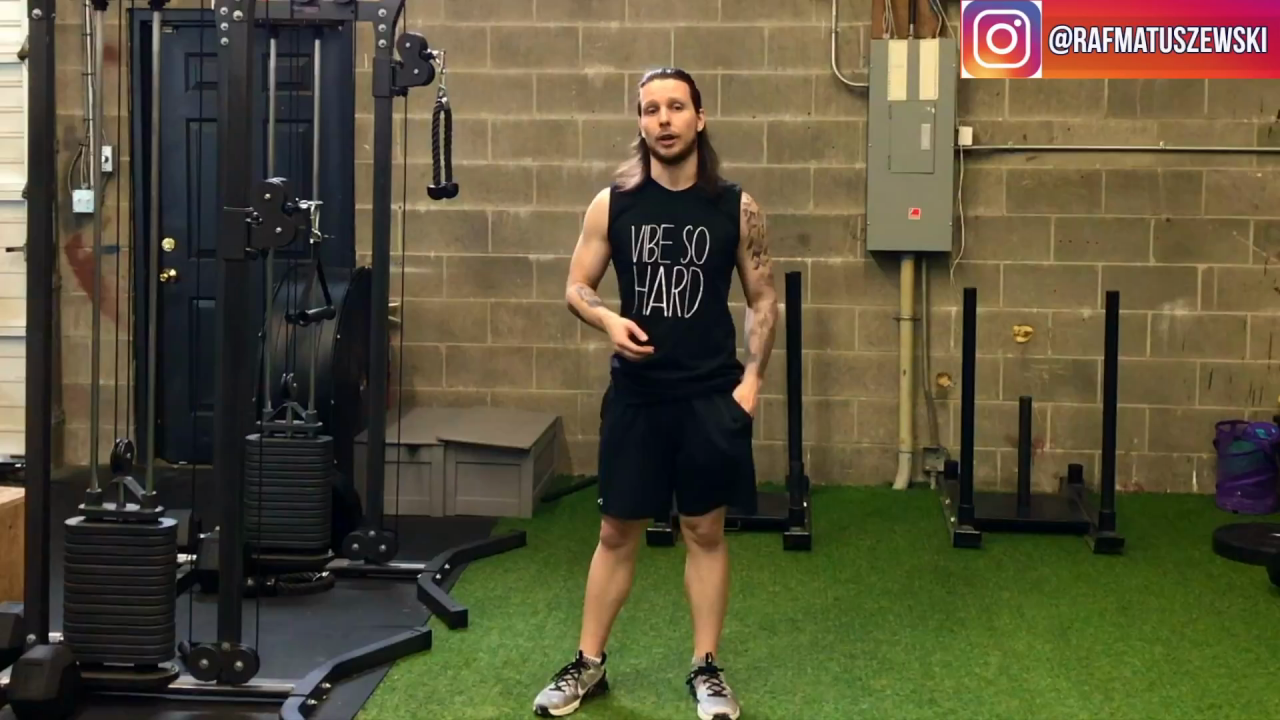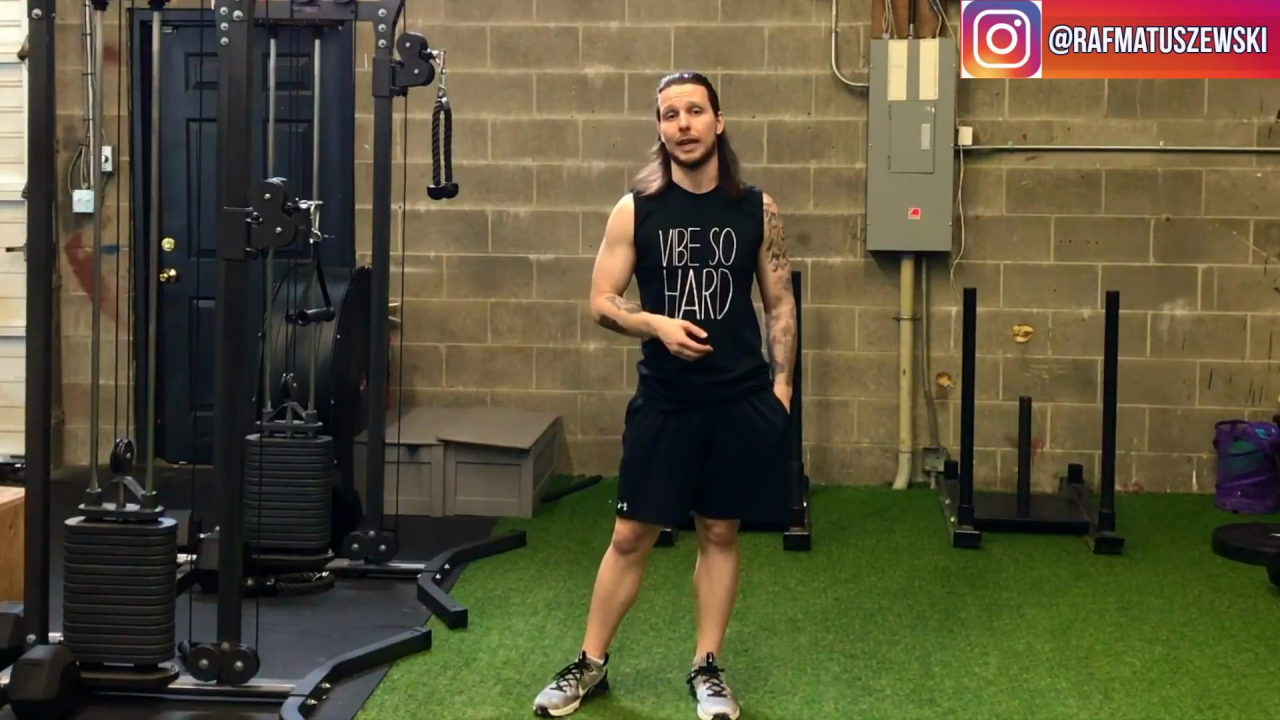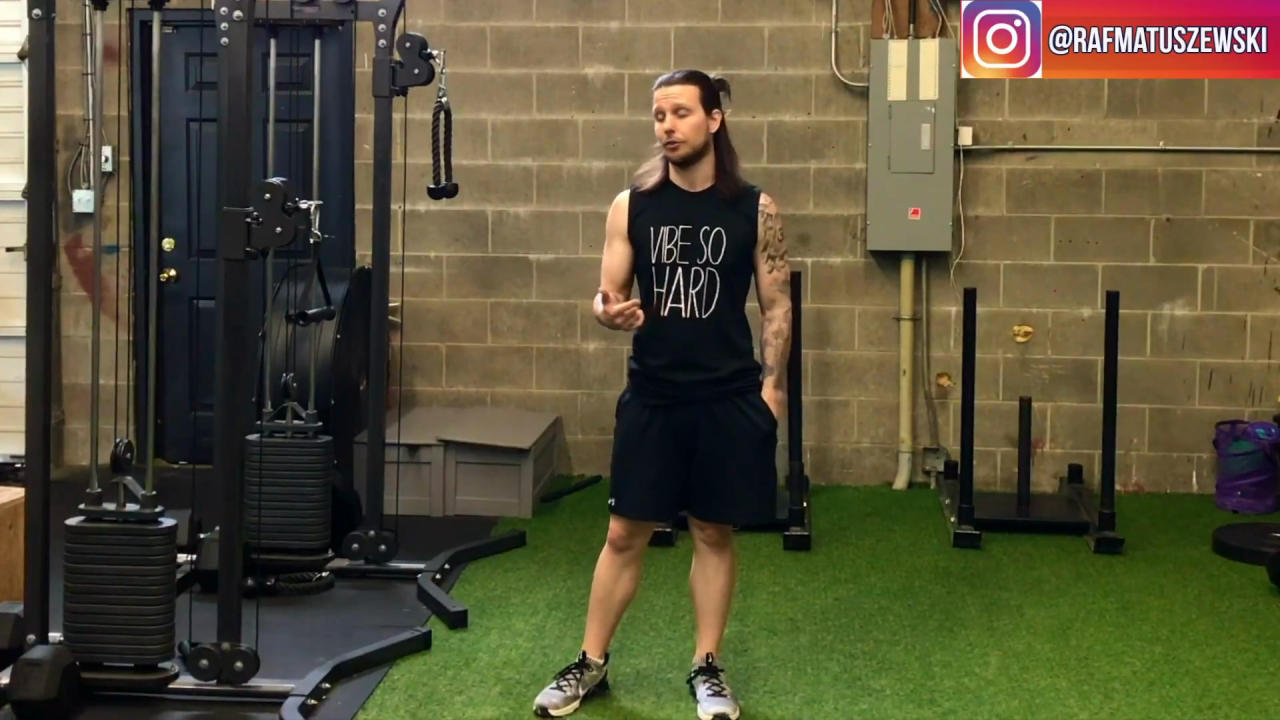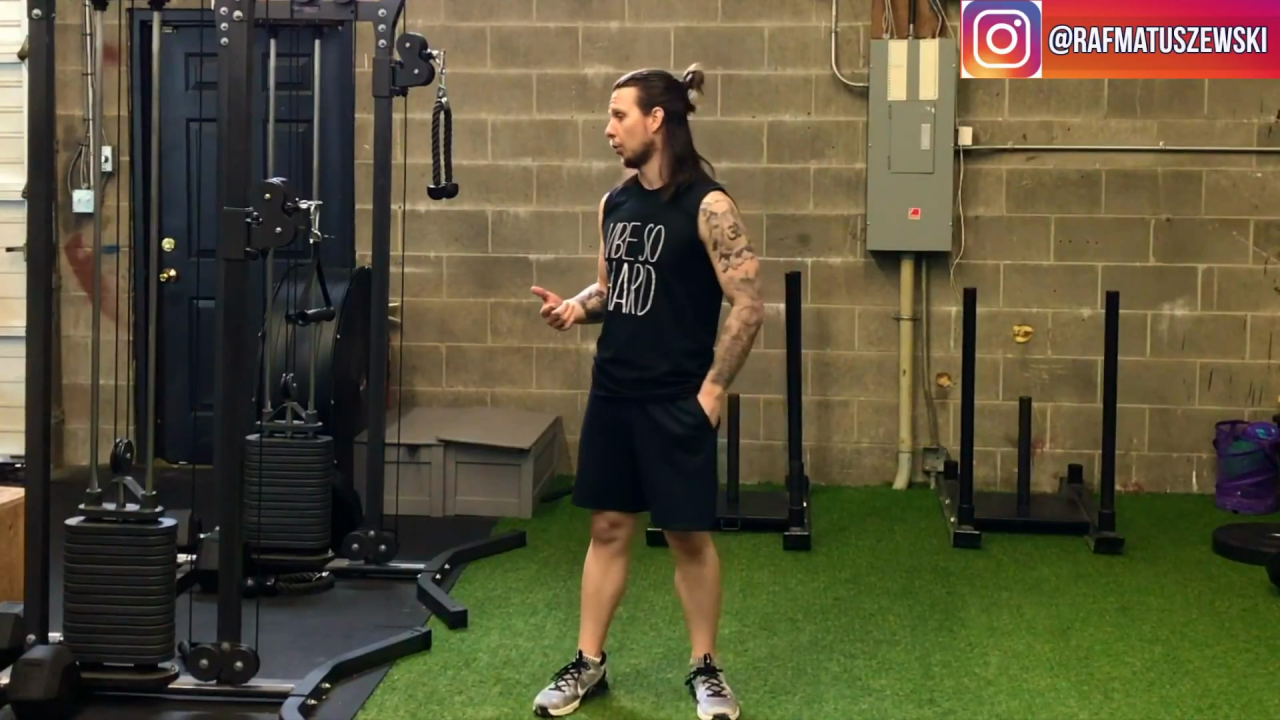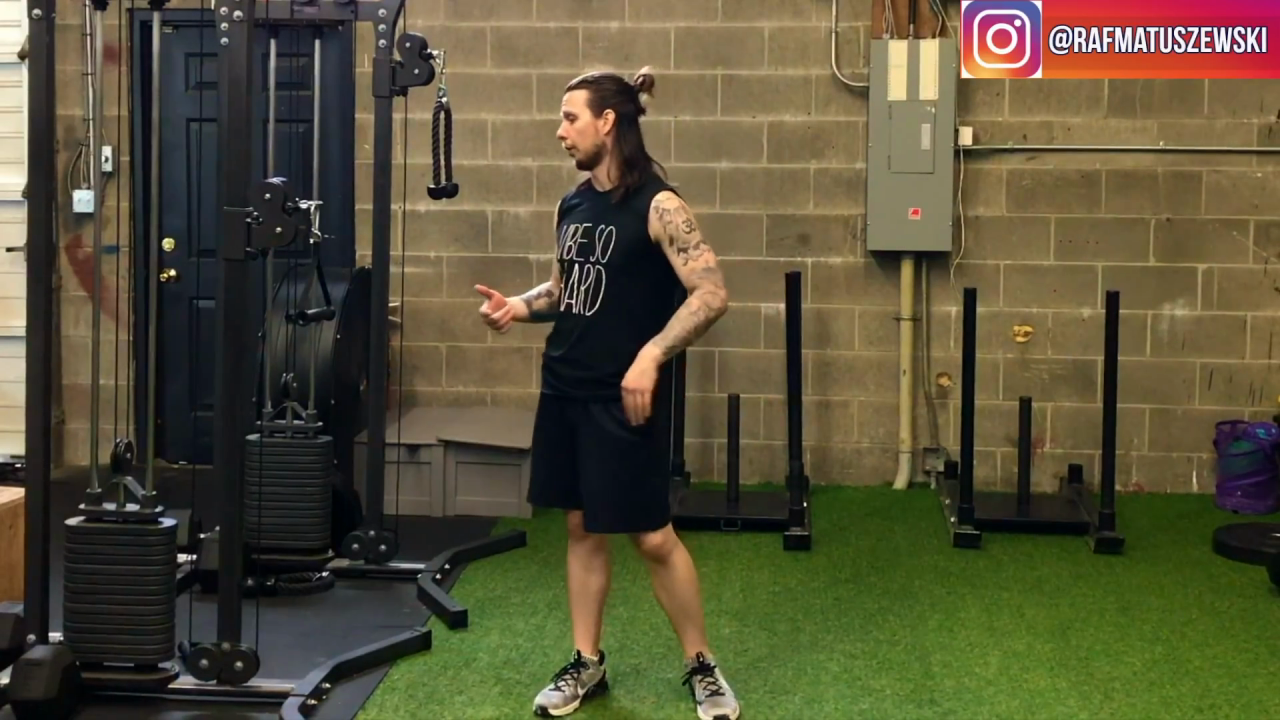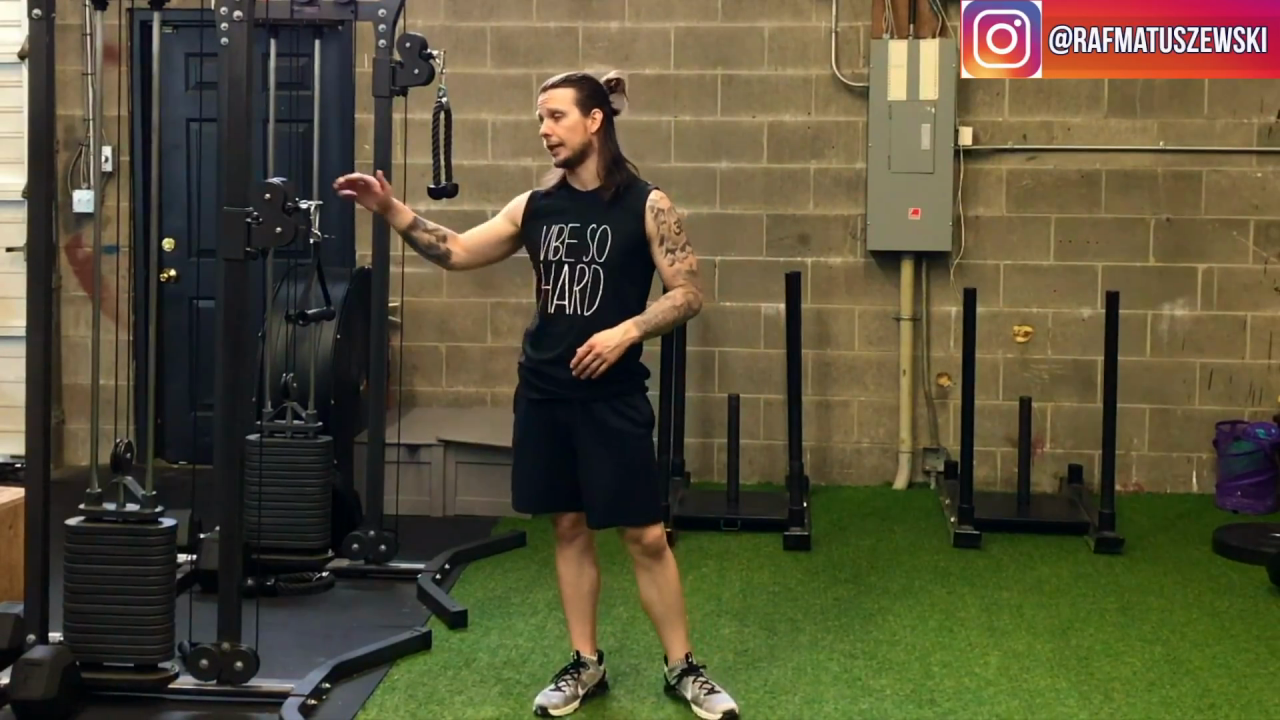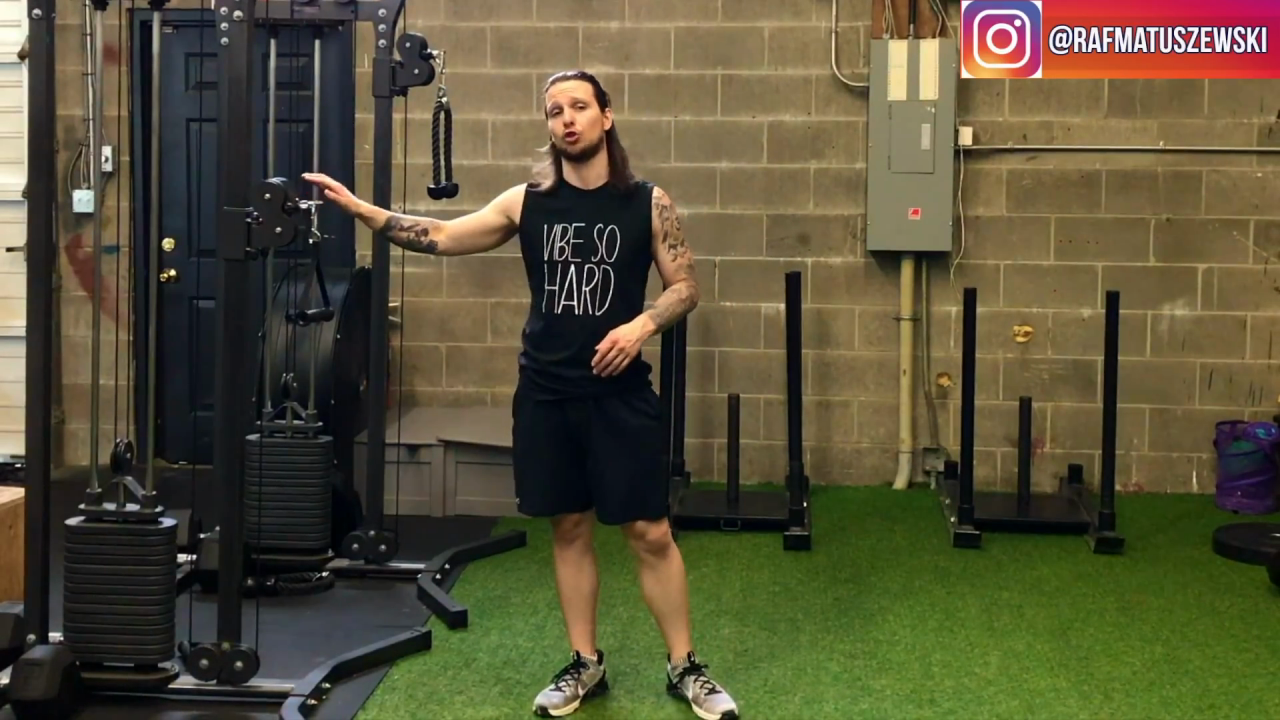
dt=0.5s
person 1, frame 1
left shoulder: (736, 206)
right shoulder: (612, 203)
left elbow: (762, 297)
right elbow: (576, 286)
left wrist: (752, 376)
right wrist: (608, 319)
left hip: (711, 396)
right hip: (636, 395)
left knee: (706, 530)
right knee: (618, 529)
right ankle: (588, 663)
person 1, frame 2
left shoulder: (757, 209)
right shoulder: (635, 210)
left elbow: (780, 302)
right elbow: (602, 299)
left wrist: (781, 382)
right wrist: (659, 324)
left hip: (741, 399)
right hip: (664, 399)
left knee: (721, 533)
right knee: (632, 534)
left ankle: (706, 667)
right ankle: (590, 663)
person 1, frame 3
left shoulder: (755, 209)
right shoulder: (633, 204)
left elbow: (777, 304)
right elbow: (612, 289)
left wrist: (771, 385)
right wrist: (615, 310)
left hip: (728, 398)
right hip: (651, 396)
left knee: (714, 532)
right knee: (626, 531)
left ankle: (706, 668)
right ankle: (590, 663)
person 1, frame 4
left shoulder: (708, 205)
right shoulder: (615, 203)
left elbow: (748, 305)
left wrist: (713, 388)
right wrist: (574, 307)
left hip: (676, 399)
right hip: (612, 393)
left knee: (688, 536)
right knee: (608, 527)
left ankle: (704, 667)
right ankle: (588, 662)
person 1, frame 5
left shoulder: (660, 206)
right shoulder: (571, 206)
left elbow: (712, 294)
left wrist: (653, 355)
right wrist: (516, 307)
left hip: (619, 397)
right hip: (563, 391)
left knee: (651, 536)
right knee: (581, 526)
left ankle: (701, 666)
right ankle: (586, 663)
person 1, frame 6
left shoulder: (648, 205)
right shoulder: (535, 205)
left elbow: (687, 294)
right elbow: (459, 253)
left wrist: (625, 332)
right wrist: (395, 211)
left hip: (613, 396)
right hip: (543, 392)
left knee: (645, 534)
right knee: (568, 527)
left ankle: (682, 666)
right ankle: (585, 663)
person 1, frame 7
left shoulder: (648, 203)
right shoulder: (527, 201)
left elbow: (686, 287)
right elbow: (441, 235)
left wrist: (643, 324)
right wrist: (361, 209)
left hip: (620, 393)
right hip: (546, 393)
left knee: (650, 532)
right knee: (569, 527)
left ankle: (684, 666)
right ankle: (585, 663)
